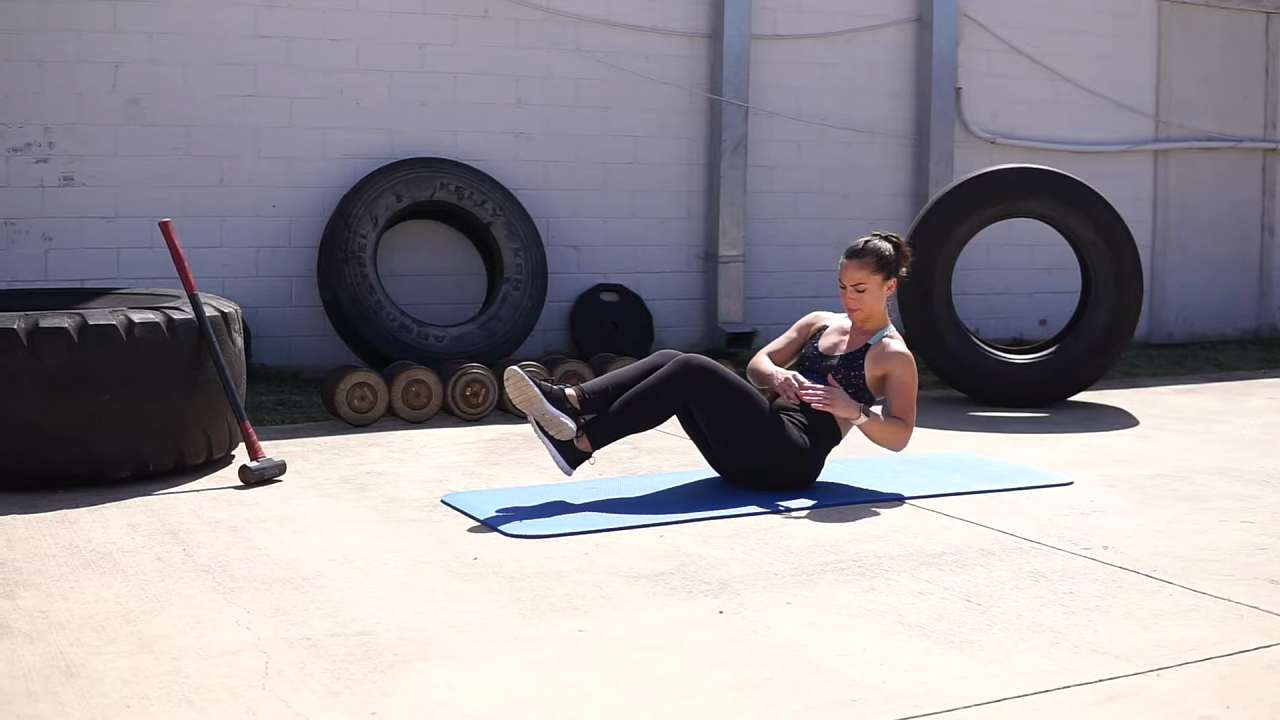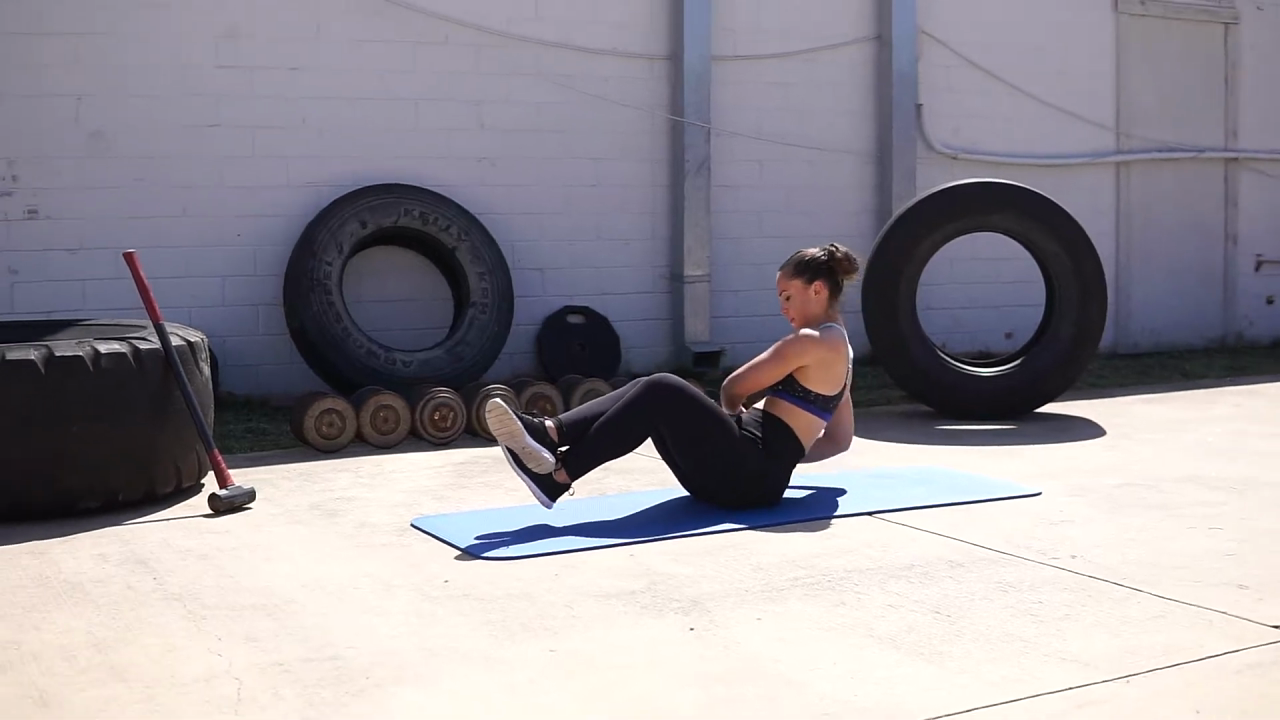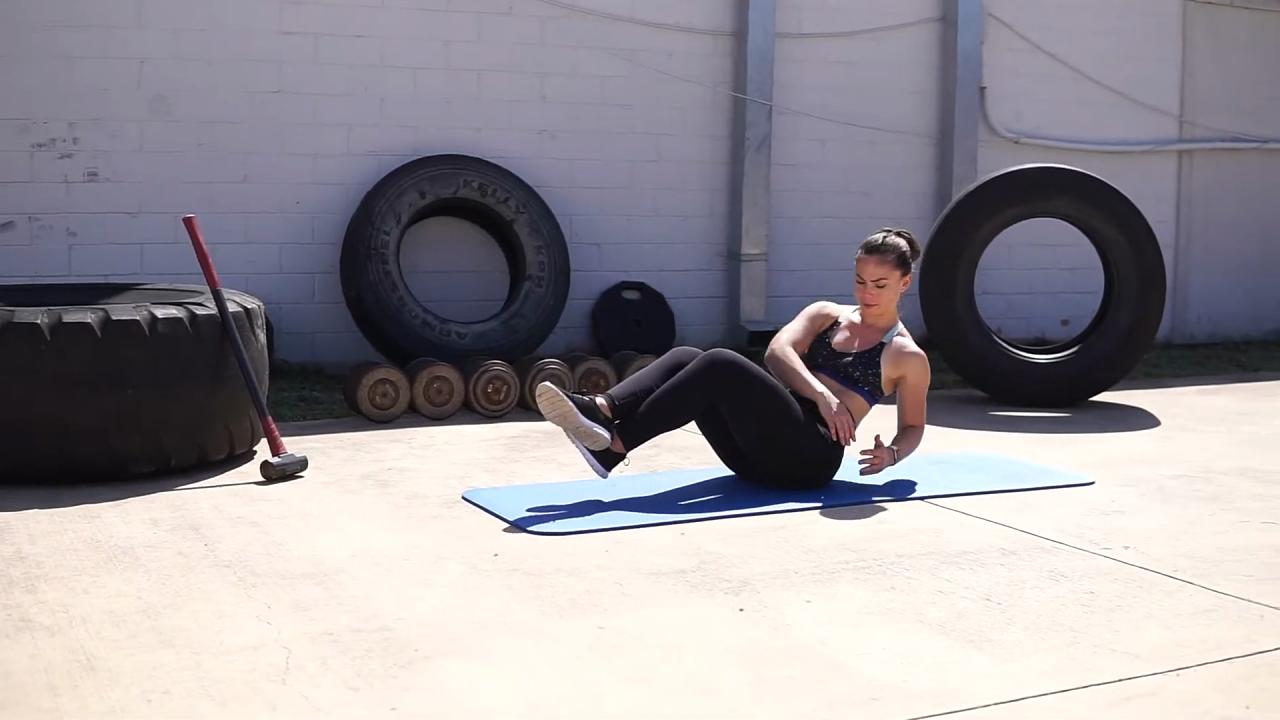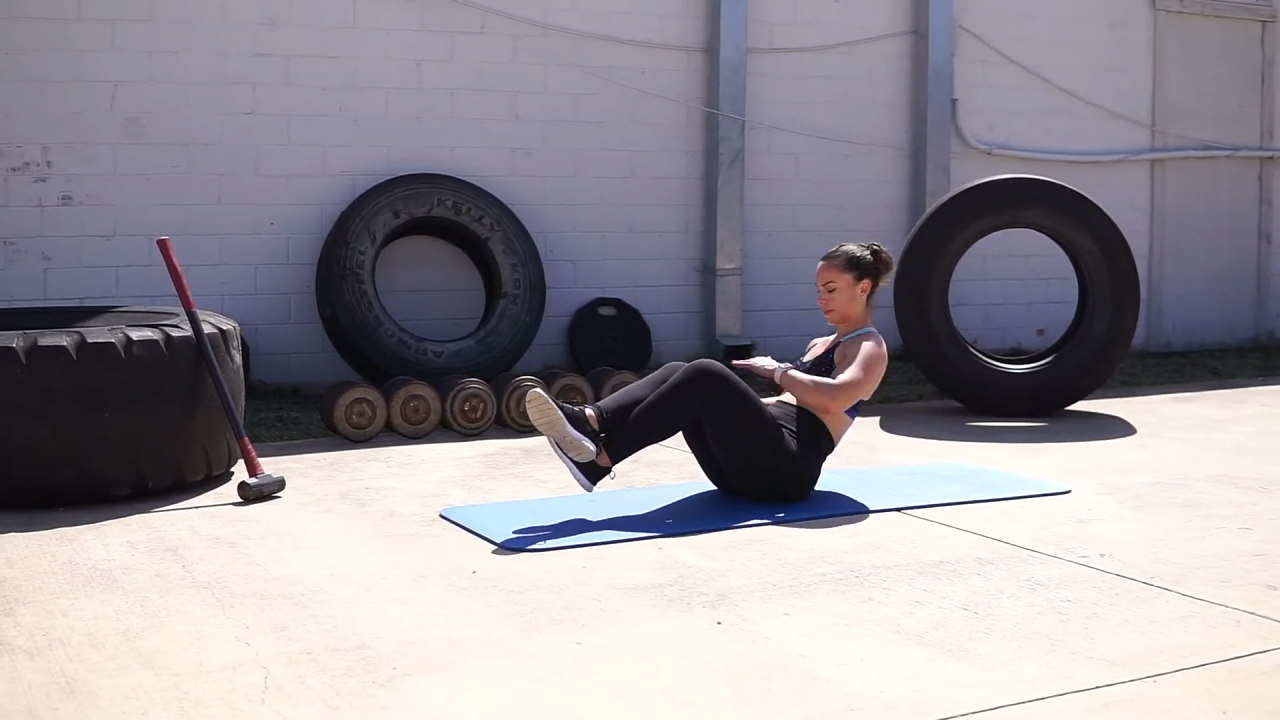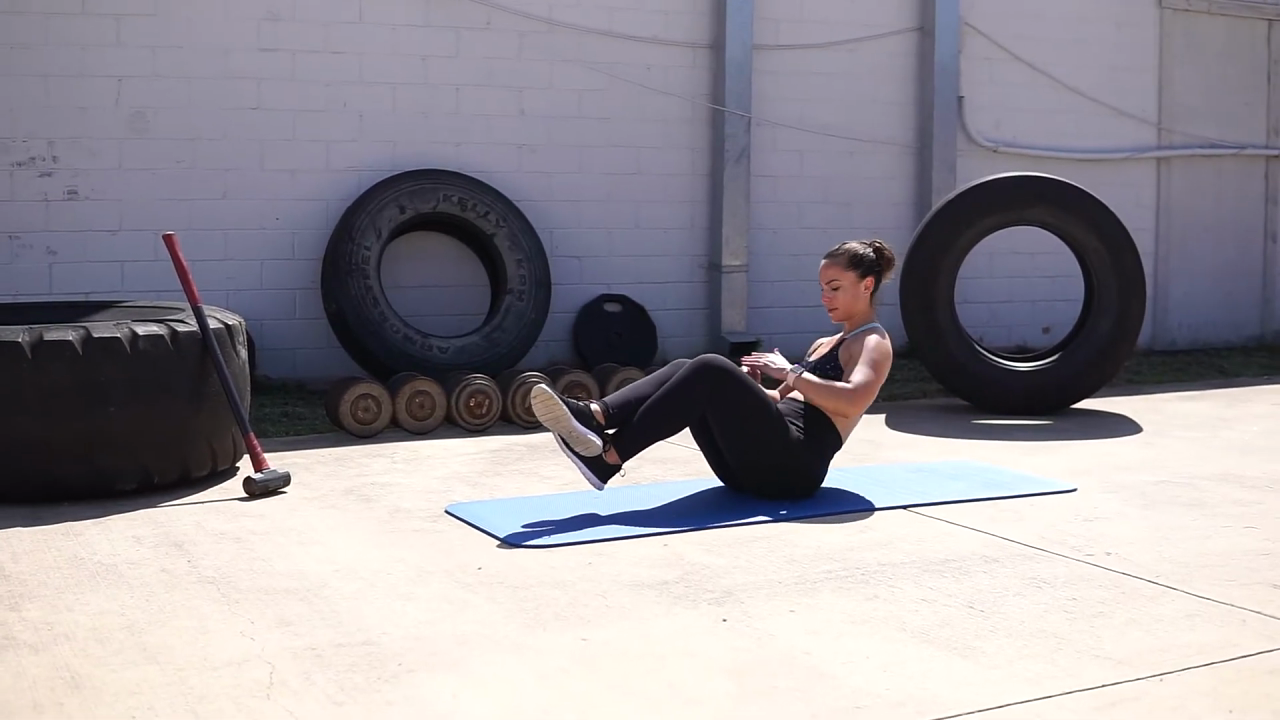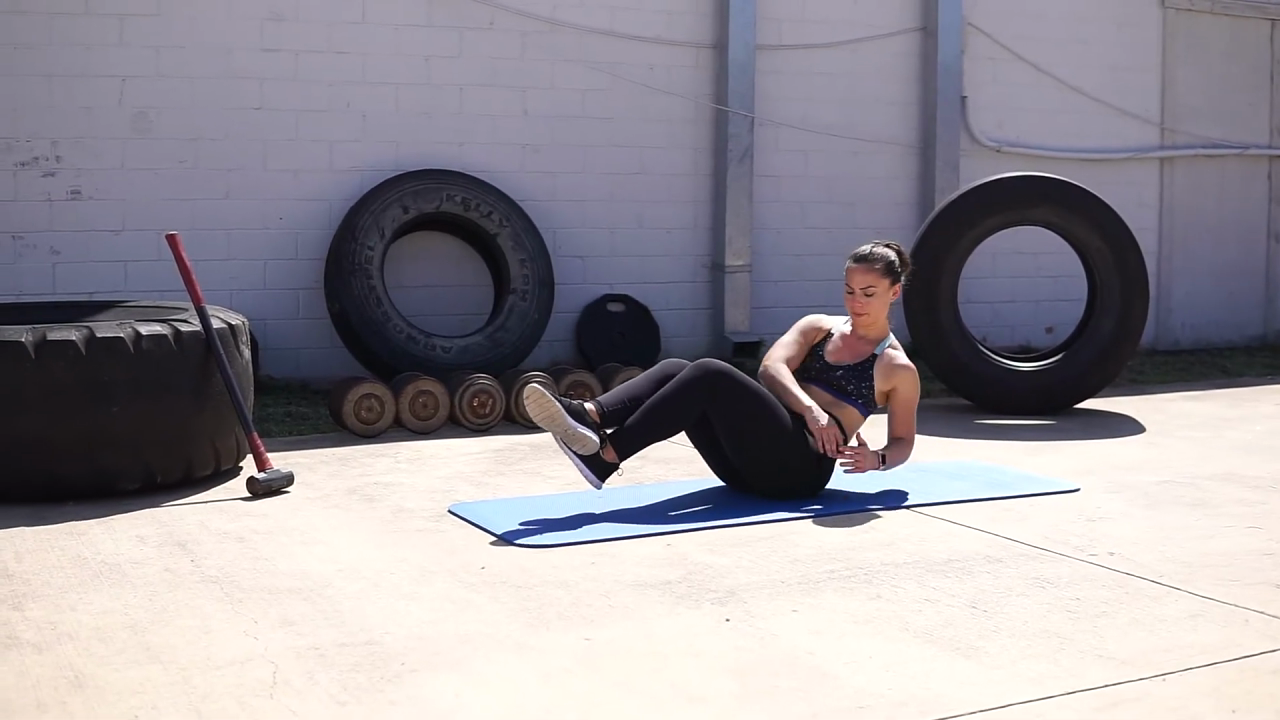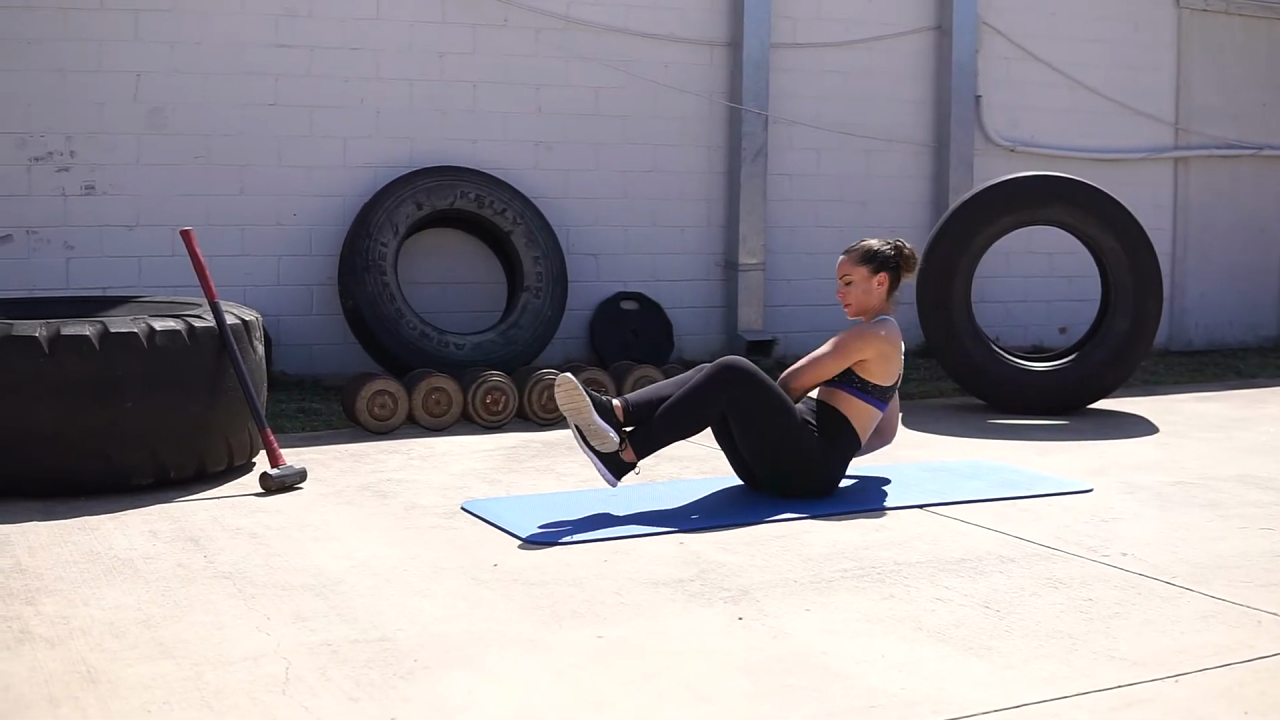
dt=0.5s
person 1, frame 1
left shoulder: (894, 355)
right shoulder: (820, 322)
left elbow: (899, 435)
right elbow: (758, 364)
left wrist: (855, 414)
right wrist: (780, 376)
left hip: (789, 457)
right hip: (746, 452)
left knee: (692, 371)
right knee: (670, 361)
left ankle: (581, 442)
right ankle: (569, 401)
person 1, frame 2
left shoulder: (816, 342)
right shoulder: (827, 348)
left elbow: (737, 387)
right elbow: (841, 439)
left wrist: (726, 401)
left hip: (753, 477)
right hip: (735, 470)
left knee: (661, 389)
right knee: (644, 388)
left ankle: (559, 474)
right ankle: (547, 433)
person 1, frame 3
left shoulder: (907, 355)
right shoulder: (827, 315)
left elbow: (913, 428)
right elbow: (778, 353)
left wrist: (890, 454)
right wrist: (822, 395)
left hip: (808, 455)
right hip: (759, 453)
left knee: (720, 365)
right knee: (685, 358)
left ankle: (615, 444)
right ankle: (599, 409)
person 1, frame 4
left shoulder: (869, 349)
right shoulder: (823, 345)
left elbow: (836, 399)
left wrist: (778, 372)
right wrist: (743, 401)
left hip: (784, 470)
right hip: (744, 466)
left knee: (705, 375)
right knee: (676, 372)
left ankle: (599, 458)
right ankle: (587, 421)
person 1, frame 5
left shoulder: (873, 344)
right shoulder: (828, 344)
left elbow: (852, 403)
left wrist: (793, 375)
right wrist: (754, 383)
left hip: (792, 466)
right hip: (752, 467)
left knee: (710, 370)
right knee: (682, 369)
left ankle: (608, 456)
right ankle: (593, 416)
person 1, frame 6
left shoulder: (898, 368)
right shoulder: (820, 327)
left elbow: (903, 441)
right elbow: (774, 365)
left wrist: (876, 460)
right wrist: (812, 412)
left hip: (798, 465)
right hip: (753, 463)
left knee: (710, 375)
right knee: (675, 369)
left ankle: (607, 454)
right ankle: (588, 415)
person 1, frame 7
left shoulder: (874, 335)
right shoulder: (878, 338)
left elbow: (796, 381)
right elbow: (885, 433)
left wrist: (756, 394)
left hip: (810, 467)
right hip: (776, 462)
left knee: (732, 372)
right knee: (709, 376)
left ankle: (624, 453)
right ankle: (612, 412)
